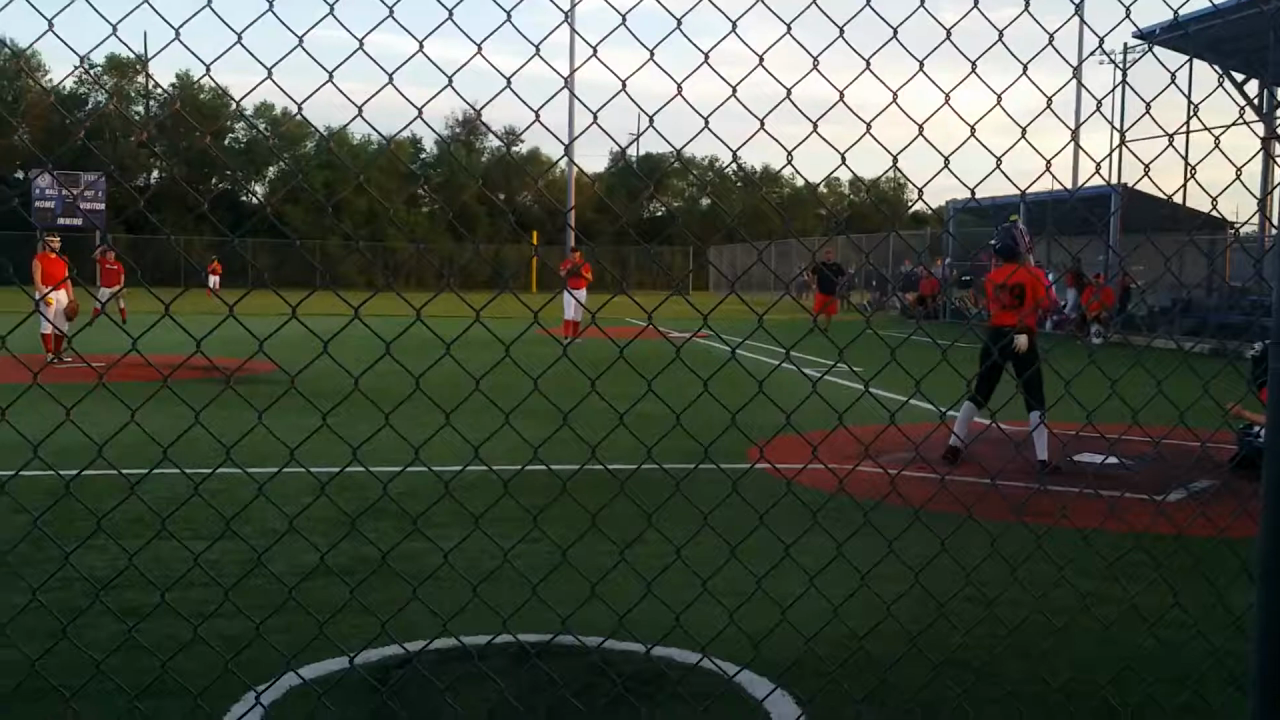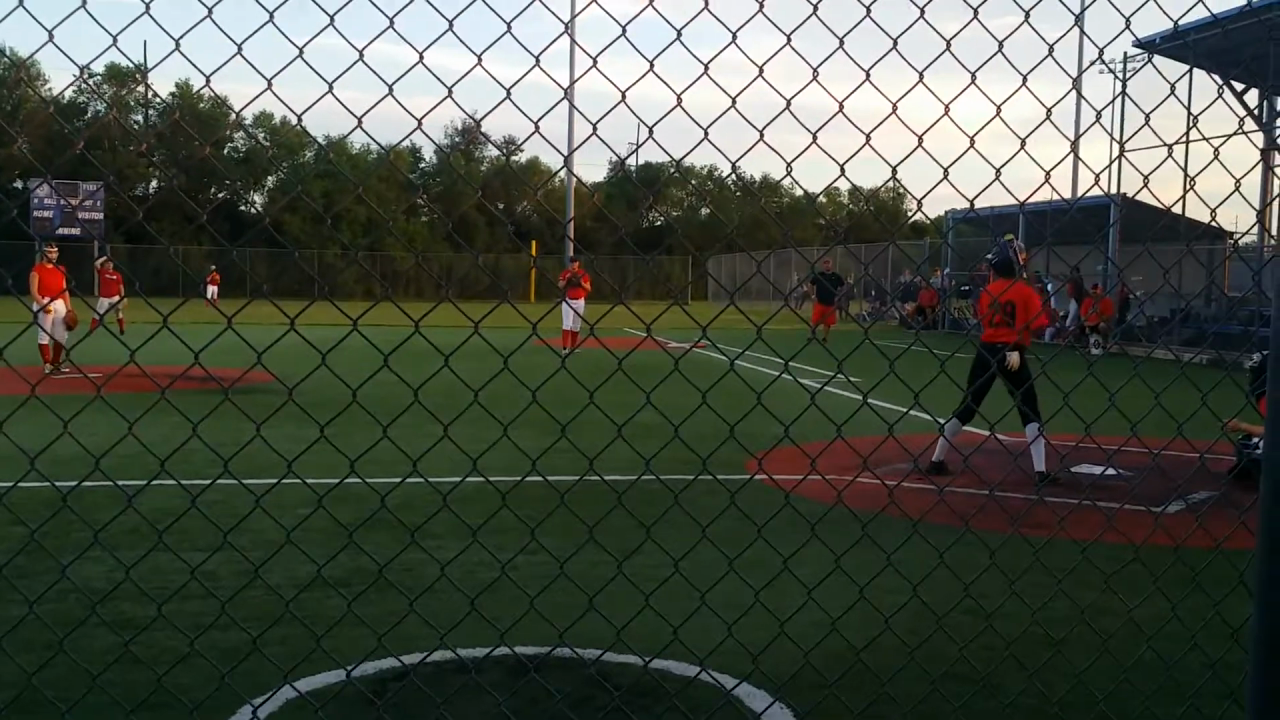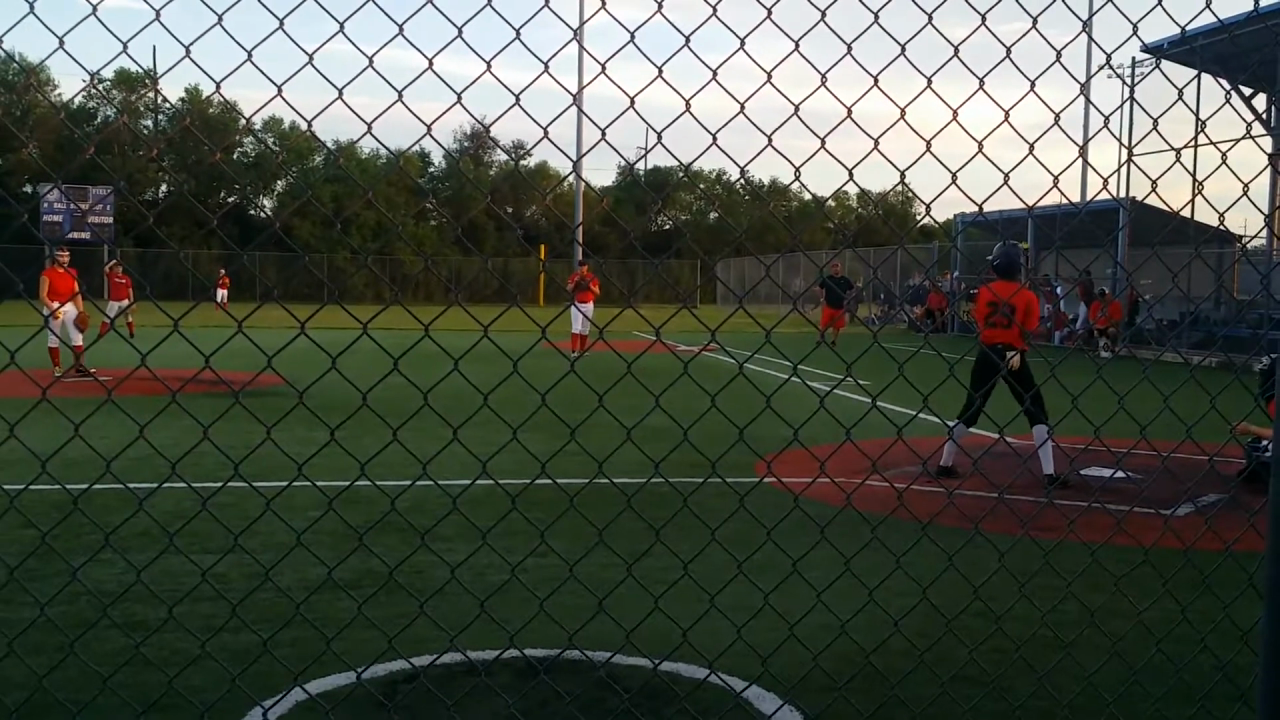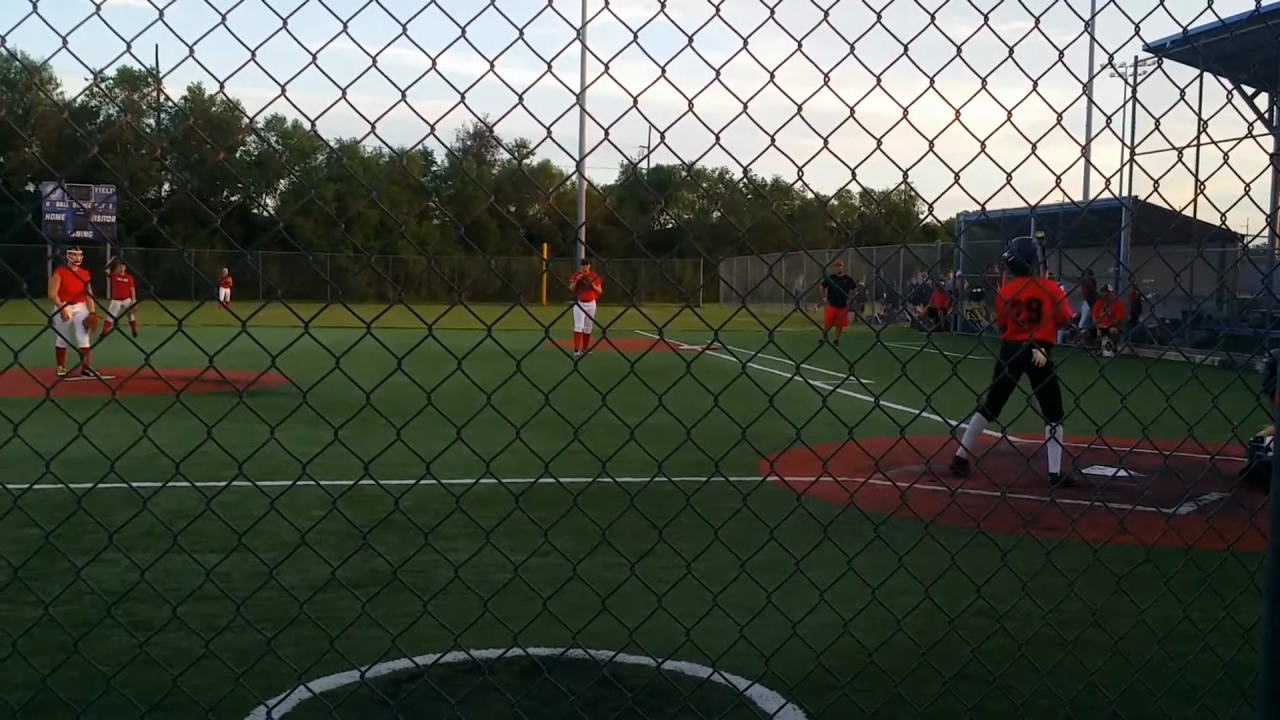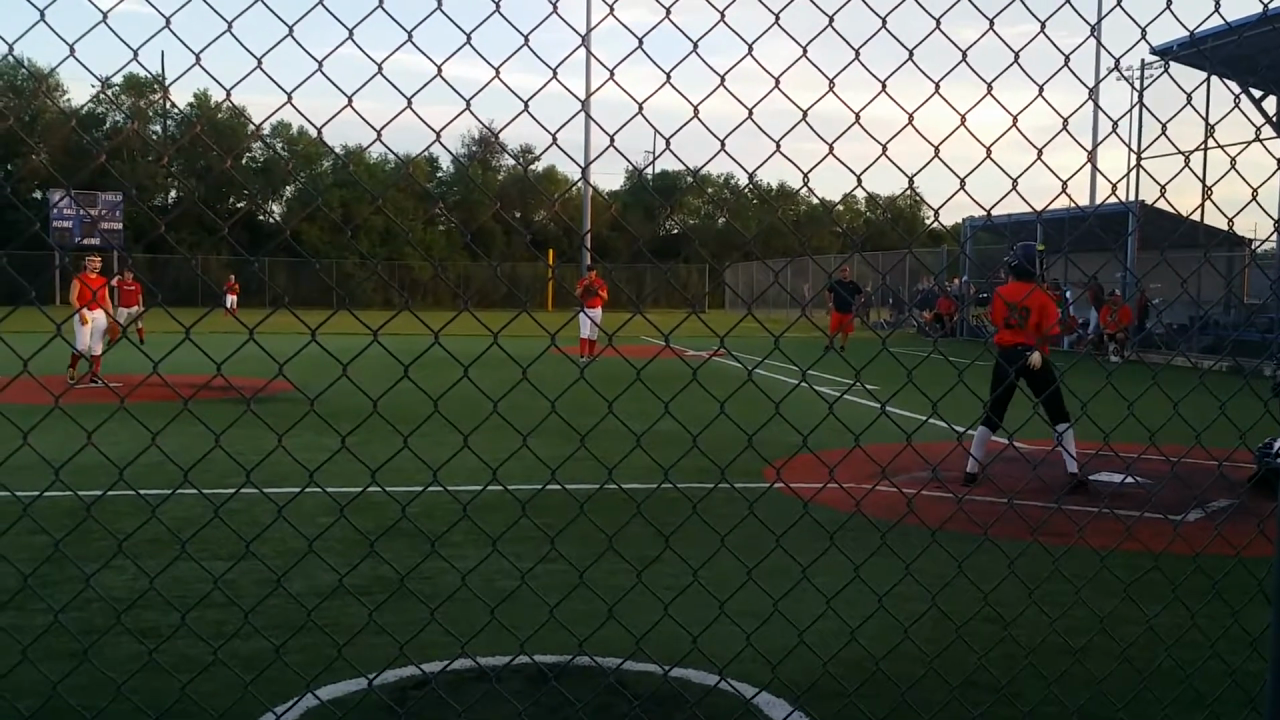
dt=0.4s
person 1, frame 1
left shoulder: (992, 278)
right shoulder: (1034, 275)
right elbow: (1046, 307)
left hip: (996, 336)
right hip: (1023, 339)
left knee: (979, 393)
right knee: (1035, 399)
left ankle: (954, 445)
right ankle: (1043, 460)
person 1, frame 2
left shoulder: (985, 292)
right shoulder: (1027, 293)
right elbow: (1036, 327)
left hip: (986, 352)
right hip: (1012, 355)
left knee: (966, 408)
right knee: (1031, 412)
left ankle: (937, 460)
right ankle: (1041, 471)
person 1, frame 3
left shoulder: (983, 292)
right shoulder: (1027, 296)
right elbow: (1030, 333)
left hip: (987, 355)
right hip: (1013, 357)
left knee: (969, 411)
right knee: (1038, 414)
left ankle: (945, 465)
right ankle: (1049, 474)
person 1, frame 4
left shoulder: (1004, 292)
right shoulder: (1050, 288)
left elbow: (1002, 326)
right elbow: (1065, 321)
left hip: (1010, 351)
right hip: (1038, 353)
left knee: (989, 407)
right knee: (1053, 414)
left ankle: (961, 458)
right ankle: (1055, 473)
person 1, frame 5
left shoulder: (1000, 293)
right shoulder: (1043, 297)
right elbow: (1049, 335)
left hip: (1006, 356)
right hip: (1034, 357)
left knee: (992, 415)
right knee: (1060, 416)
left ankle: (971, 471)
right ankle: (1073, 475)
